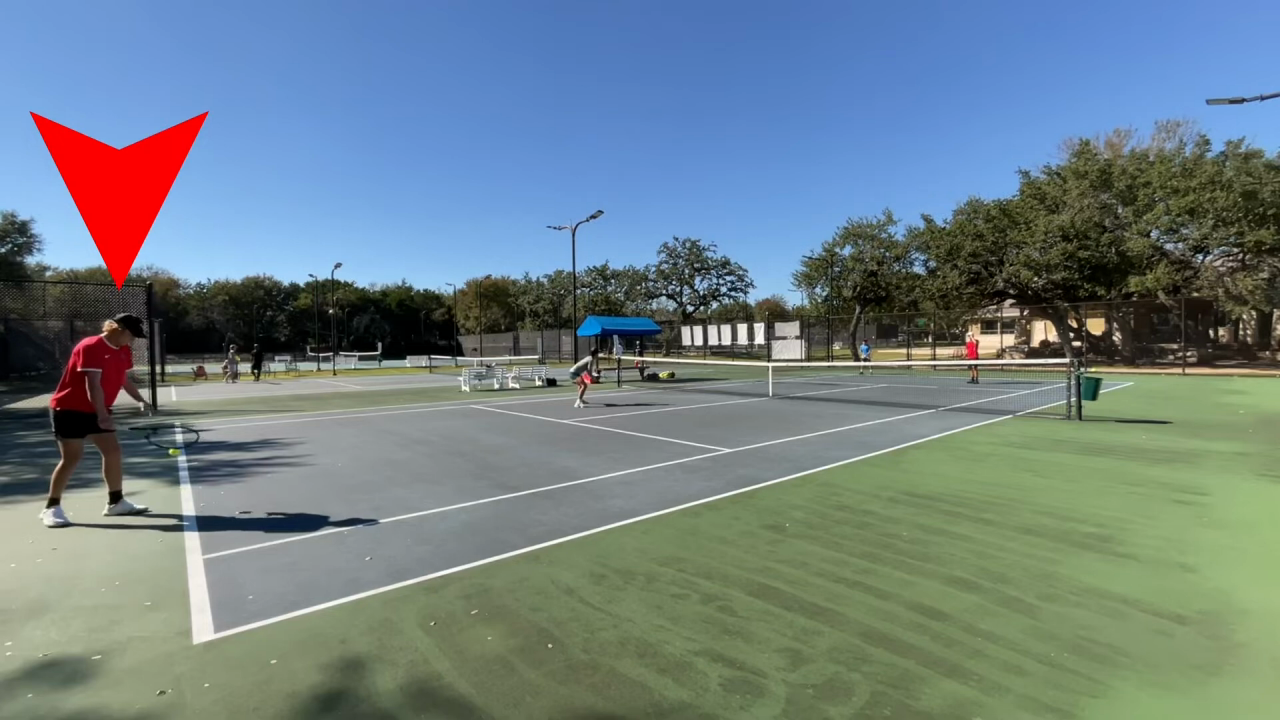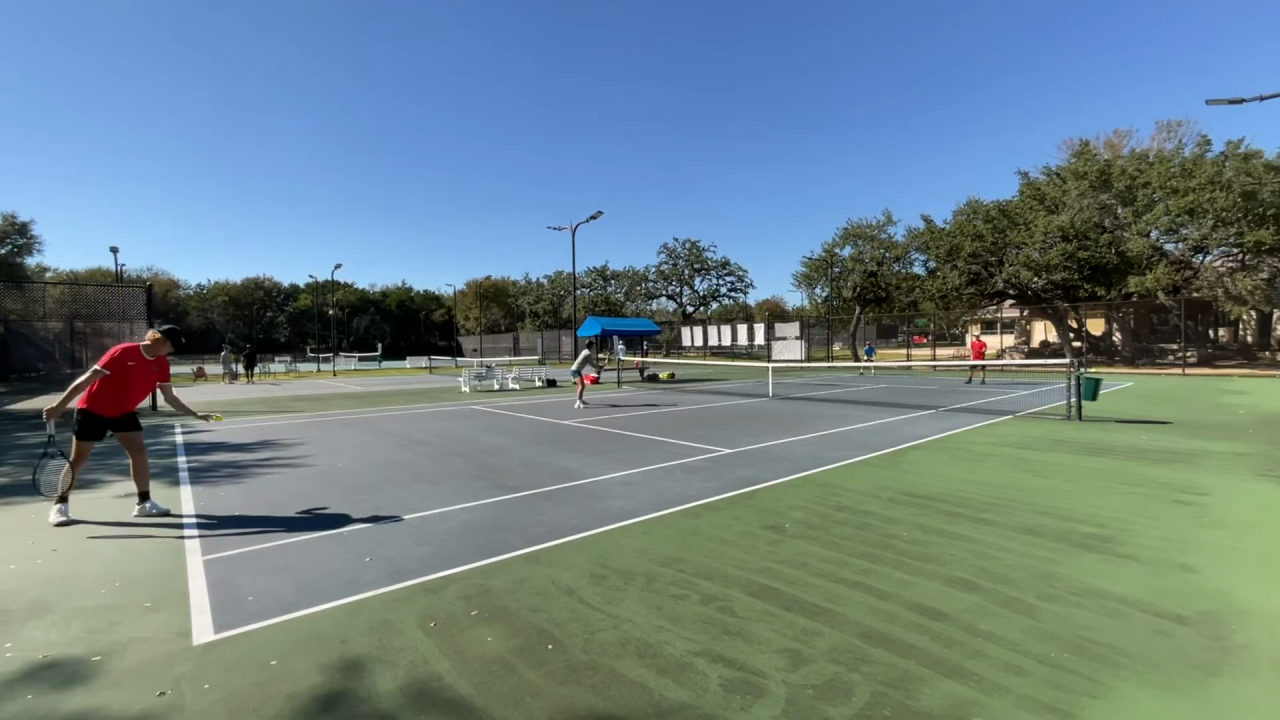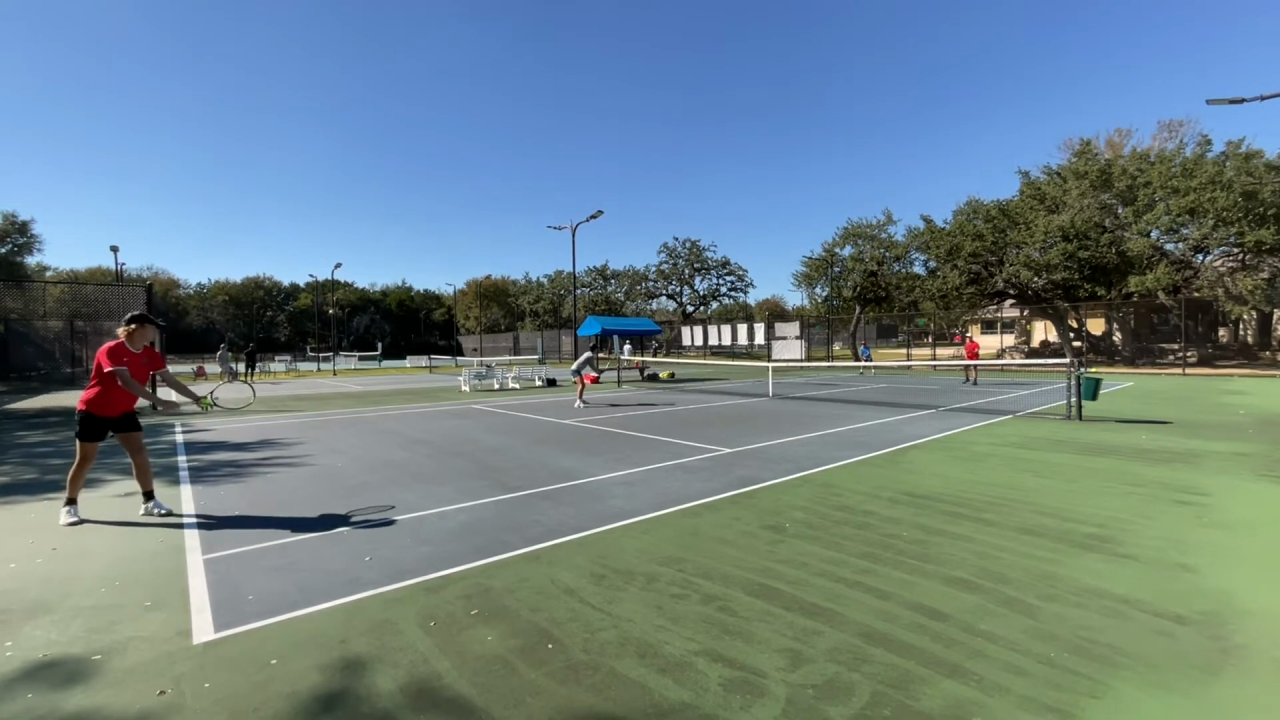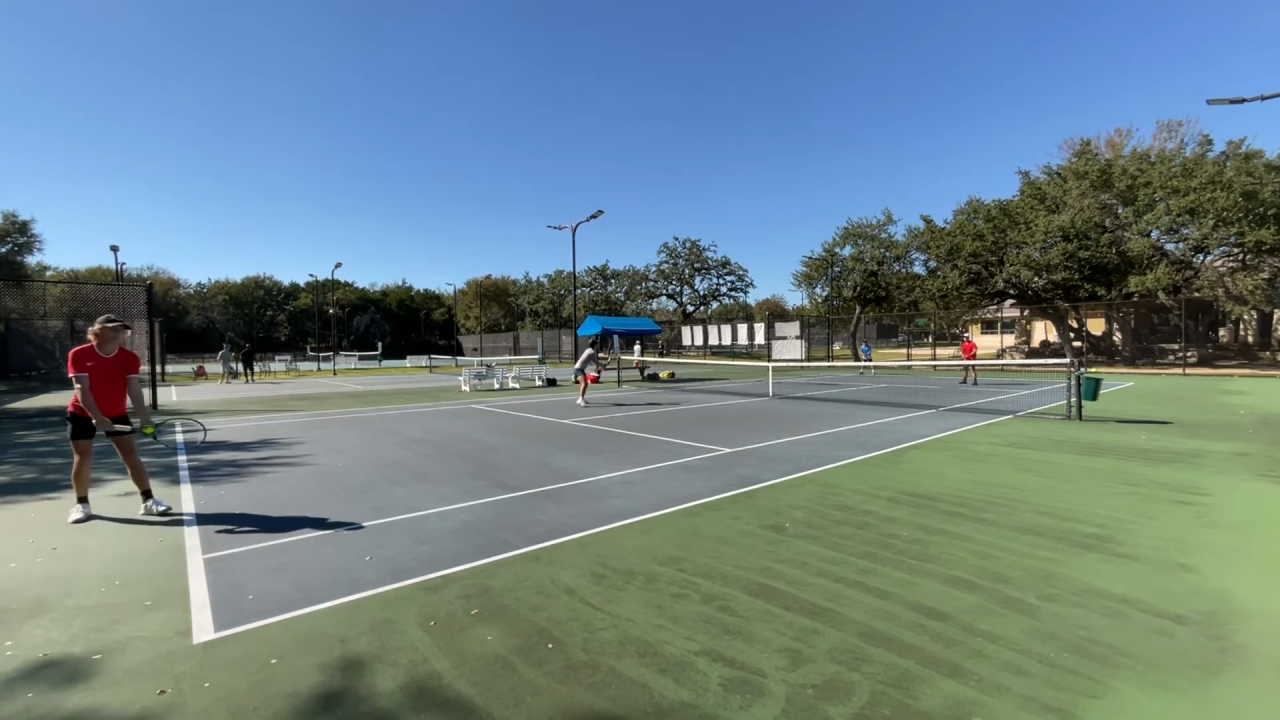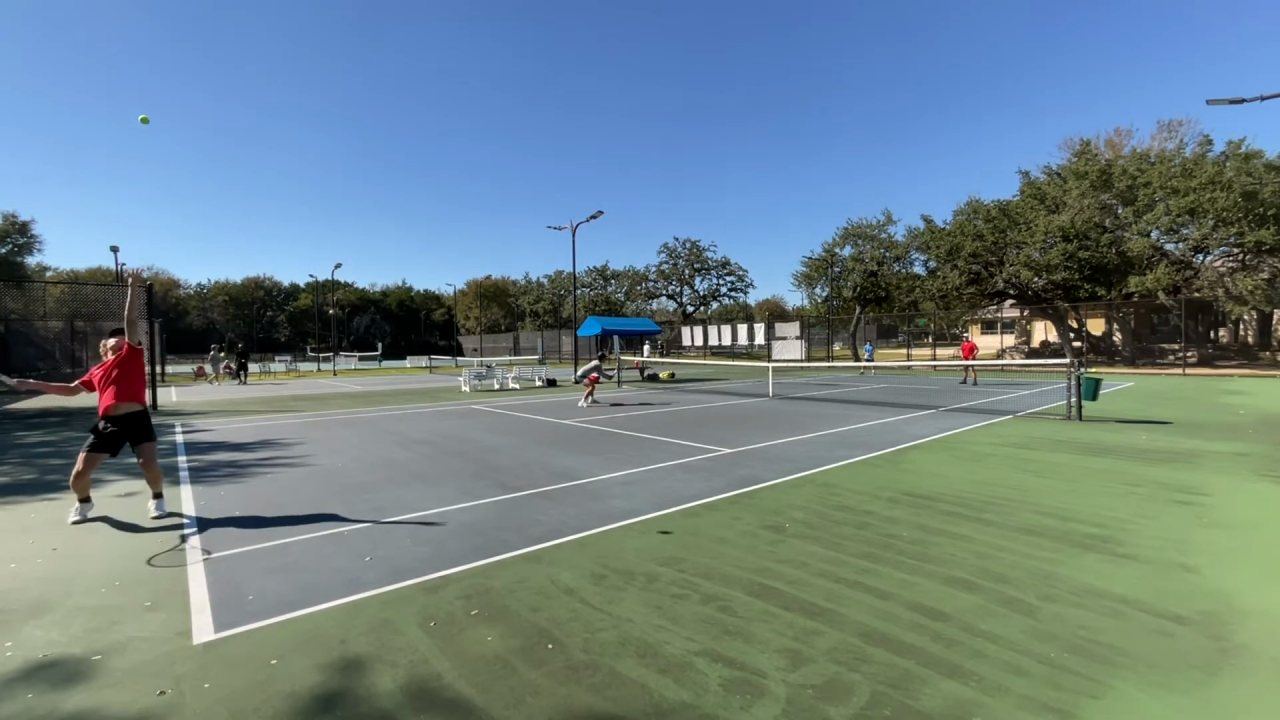
dt=1s
person 1, frame 1
left shoulder: (124, 351)
right shoulder: (90, 347)
left elbow: (125, 380)
right elbow: (93, 385)
left wrist: (141, 400)
right wrist: (102, 414)
left hip: (95, 411)
right hip: (69, 410)
left knee: (113, 452)
right knee: (72, 458)
left ankle: (115, 502)
right ankle: (52, 507)
person 1, frame 2
left shoulder: (161, 365)
right shoulder: (123, 353)
left elbow: (170, 397)
right elbow: (89, 378)
left wrist: (195, 414)
right wrist: (59, 406)
left hip: (124, 412)
right hip: (93, 411)
left knee: (140, 452)
right knee: (79, 458)
left ankle: (144, 503)
right ankle: (60, 505)
person 1, frame 3
left shoulder: (151, 355)
right shoulder: (111, 350)
left elbow: (170, 380)
right elbow: (126, 381)
left wrist: (197, 398)
right wrist: (159, 401)
left hip: (123, 412)
right hip: (93, 411)
left knee: (140, 454)
right knee: (85, 460)
left ankle: (149, 502)
right ankle: (69, 506)
person 1, frame 4
left shoulder: (130, 358)
right shoulder: (79, 355)
left elbow: (134, 390)
right elbow: (82, 388)
left wrist: (145, 419)
right wrist: (96, 417)
left hip: (116, 415)
right hip: (82, 414)
left knee: (131, 456)
right knee: (83, 458)
left ankle: (149, 501)
right ankle: (82, 504)
person 1, frame 5
left shoulder: (132, 354)
right shoulder: (97, 371)
left elbow: (131, 321)
right elbow: (72, 388)
left wrist: (132, 288)
right wrist: (32, 384)
left hip: (136, 419)
right hip: (108, 423)
left knee: (149, 463)
right knee: (80, 472)
left ankle: (157, 498)
right ankle: (84, 503)
